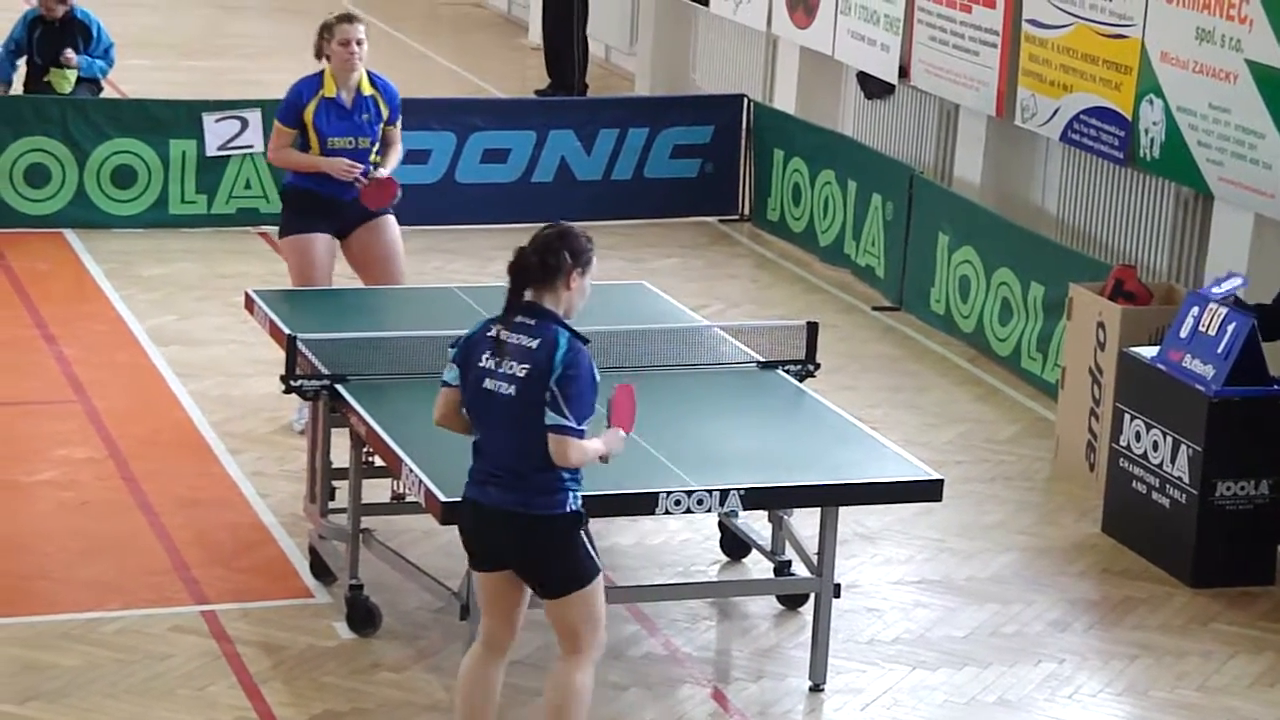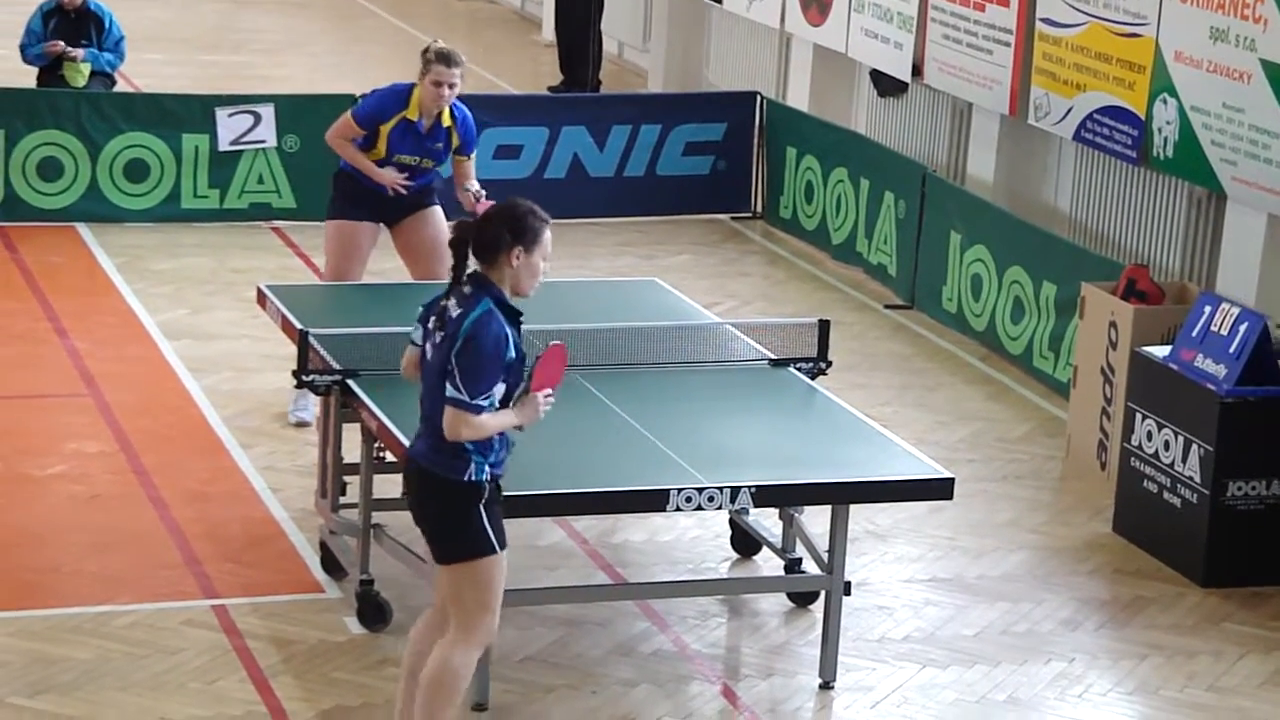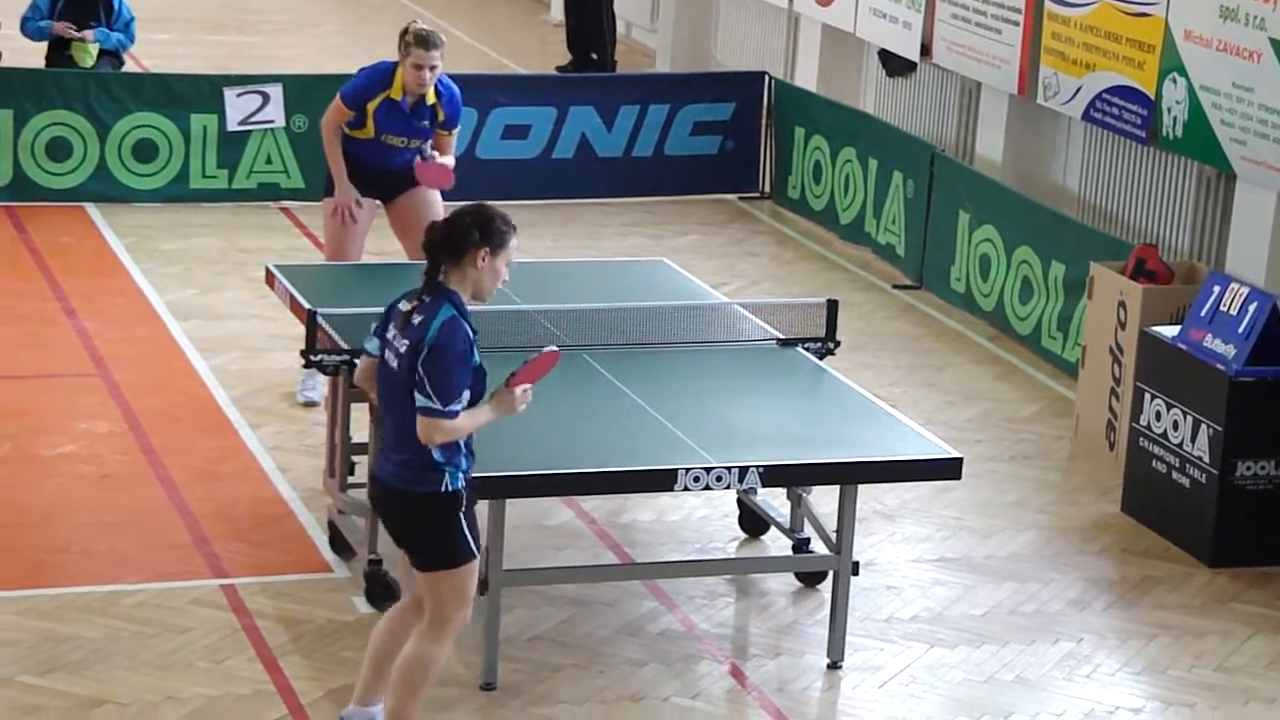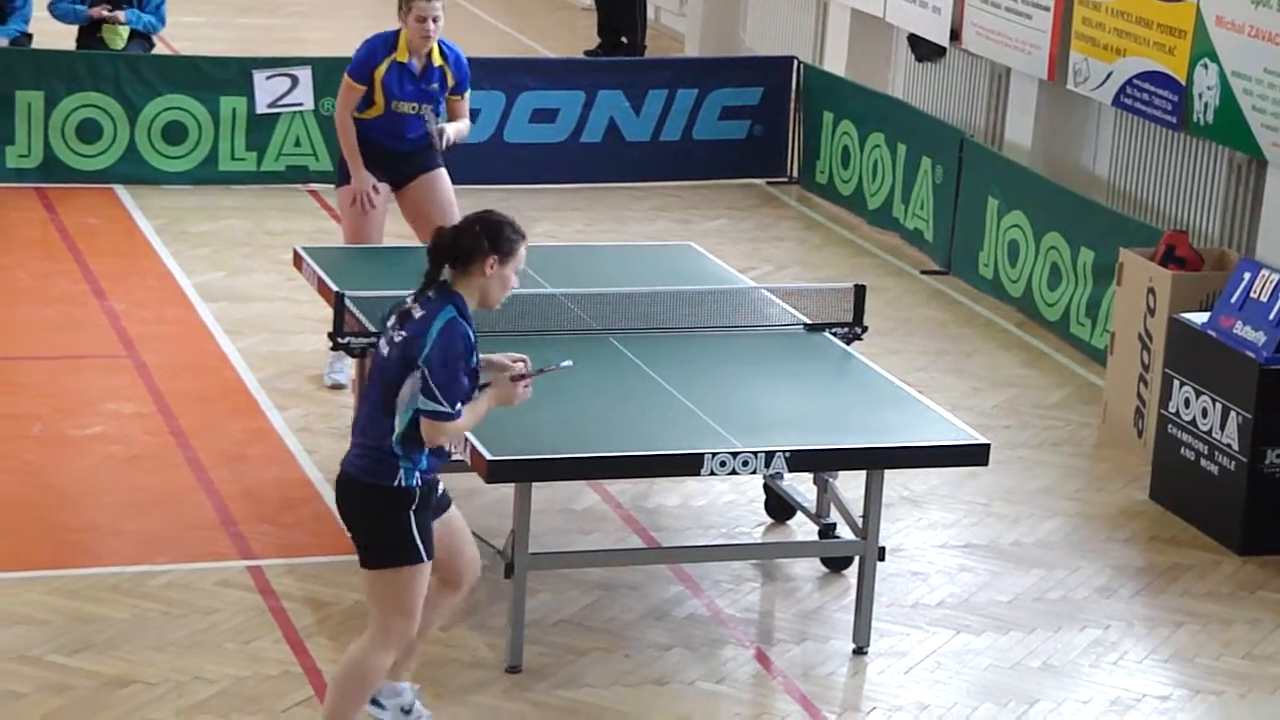
dt=0.7s
person 1, frame 1
left shoulder: (479, 337)
right shoulder: (568, 354)
left elbow: (445, 415)
right elbow: (565, 453)
right wrist: (606, 443)
left hip: (483, 510)
right hip: (547, 521)
left knee: (493, 642)
right knee: (582, 650)
person 1, frame 2
left shoulder: (449, 301)
right shoulder: (488, 329)
left elbow: (413, 366)
right elbow: (460, 424)
right wrist: (520, 413)
left hip: (430, 476)
right hip: (460, 488)
left knee: (449, 609)
right knee: (474, 629)
person 1, frame 3
left shoulder: (404, 307)
right shoulder: (451, 332)
left elbow: (365, 378)
right elbow: (436, 430)
right wrist: (497, 407)
left hip: (392, 483)
right hip: (431, 494)
left knee: (423, 602)
right knee: (446, 621)
person 1, frame 4
left shoulder: (424, 306)
right shoulder: (449, 330)
right elbow: (439, 430)
left wrist: (481, 366)
right wrist: (493, 396)
left hip: (406, 480)
right hip: (385, 490)
left knee: (462, 571)
right knee: (393, 628)
person 2, frame 1
left shoulder: (384, 93)
right shoulder: (303, 93)
left elbow: (394, 146)
right elbow: (276, 153)
left wrist: (383, 172)
right wrist: (326, 164)
left hip: (365, 204)
right hip: (309, 206)
right ankle: (310, 398)
person 2, frame 2
left shoulder: (462, 123)
right shoulder: (386, 102)
left elbow: (464, 180)
right elbow: (336, 137)
left wrist: (471, 195)
right wrist: (375, 173)
left hip: (417, 196)
right hip: (359, 191)
right ankle: (306, 388)
person 2, frame 3
left shoulder: (449, 97)
right shoulder: (372, 81)
left elbow: (446, 156)
right elbow: (330, 126)
left wrist: (436, 164)
right wrist: (342, 185)
left hip: (409, 175)
right hip: (355, 170)
right ankle: (315, 368)
person 2, frame 4
left shoulder: (454, 61)
right shoulder: (375, 51)
left elbow: (462, 122)
right elbow: (343, 112)
left wrist: (449, 131)
right wrist: (357, 172)
left hip: (421, 157)
right hip: (369, 155)
right ankle: (341, 351)
